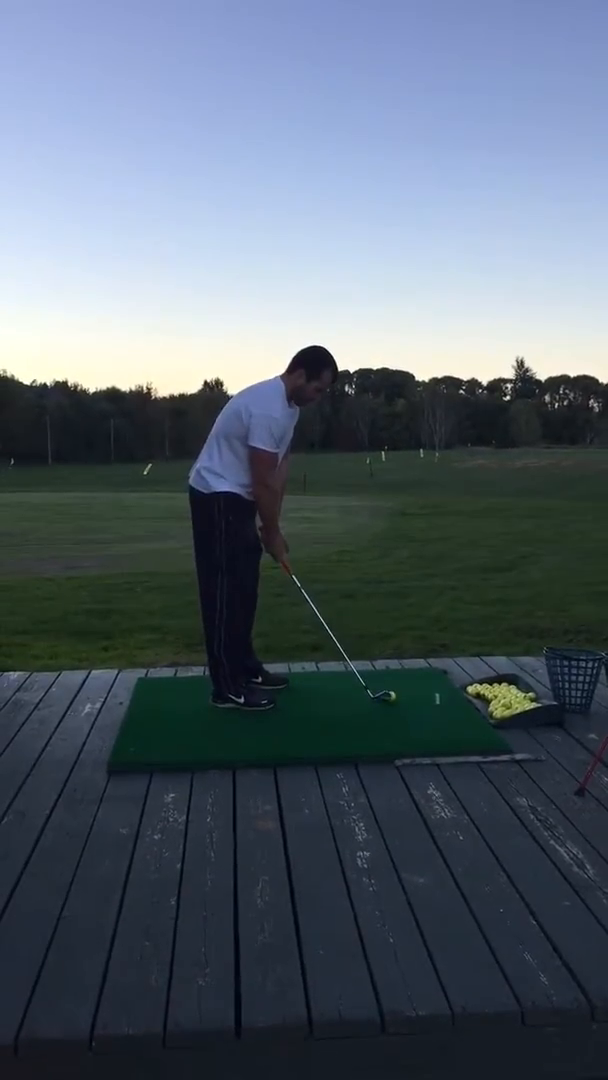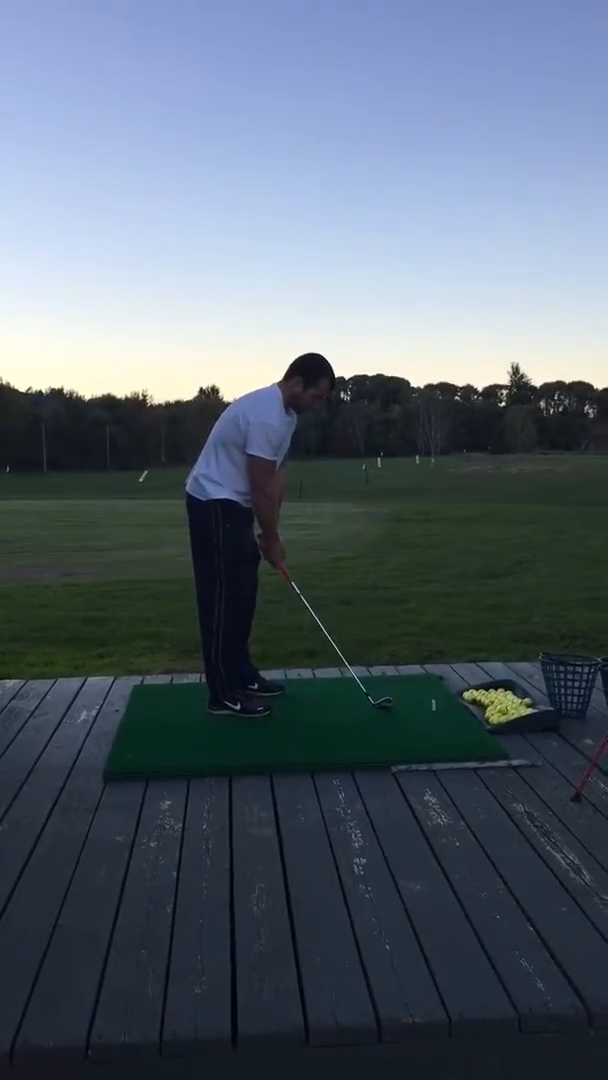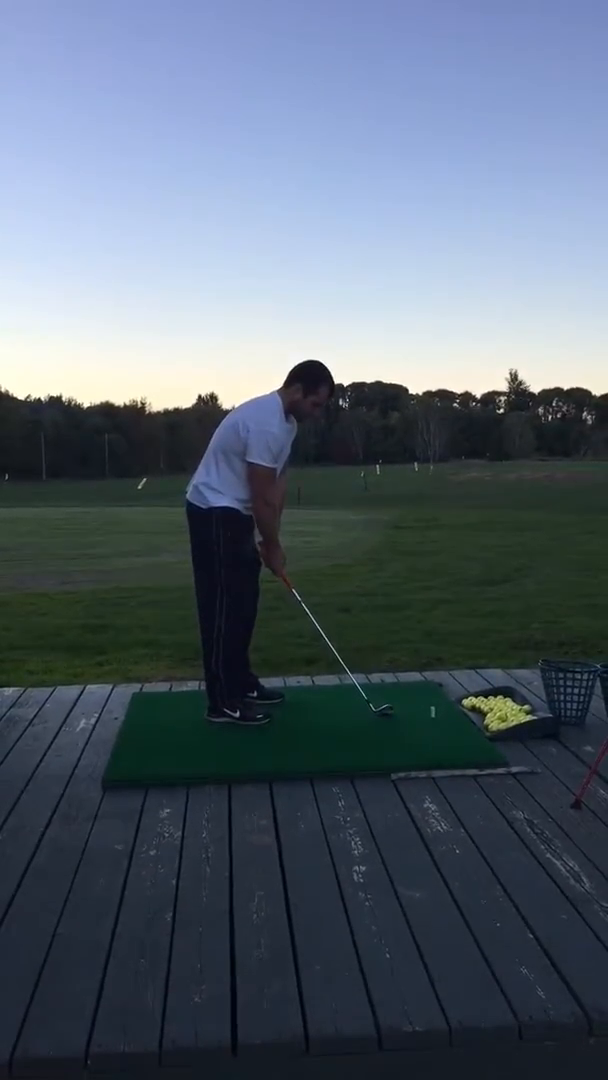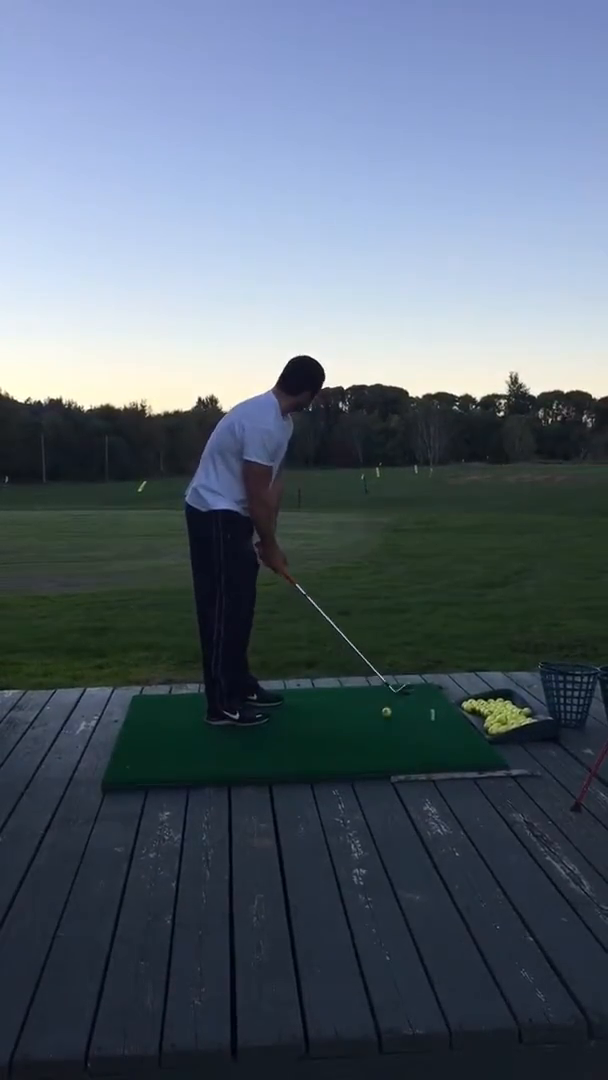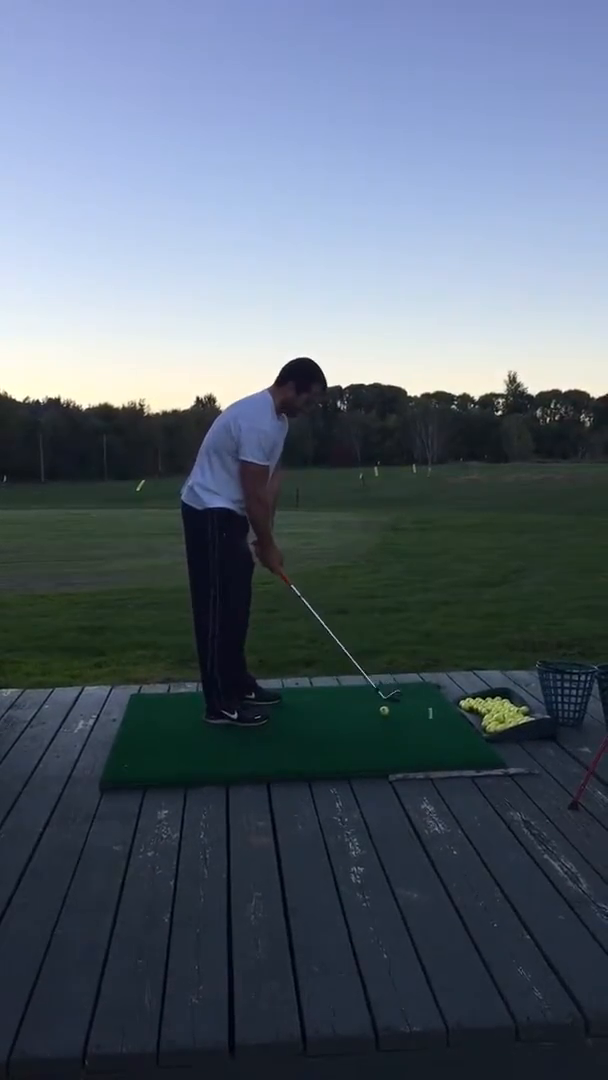
dt=0.5s
person 1, frame 1
left shoulder: (286, 405)
right shoulder: (268, 409)
left elbow: (278, 471)
right elbow: (263, 481)
left wrist: (272, 526)
right wrist: (273, 534)
left hip: (236, 497)
right hip: (217, 497)
left knee: (244, 587)
right knee: (225, 591)
left ankle: (246, 668)
right ankle: (227, 687)
person 1, frame 2
left shoulder: (284, 413)
right shoulder: (266, 416)
left elbow: (276, 478)
right elbow: (262, 488)
left wrist: (269, 533)
right wrist: (272, 540)
left hip: (232, 505)
right hip: (214, 505)
left knee: (242, 594)
right knee: (224, 598)
left ankle: (242, 676)
right ankle: (223, 694)
person 1, frame 3
left shoulder: (285, 421)
right shoulder: (266, 424)
left elbow: (276, 485)
right elbow: (262, 496)
left wrist: (271, 541)
right wrist: (273, 548)
left hip: (233, 513)
right hip: (215, 512)
left knee: (243, 601)
right knee: (225, 605)
left ankle: (241, 683)
right ankle: (223, 701)
person 1, frame 4
left shoulder: (279, 420)
right shoulder: (263, 423)
left elbow: (272, 485)
right elbow: (257, 495)
left wrist: (269, 538)
right wrist: (271, 546)
left hip: (230, 515)
right hip: (215, 515)
left knee: (240, 603)
right knee: (223, 607)
left ankle: (240, 686)
right ankle: (222, 704)
person 1, frame 5
left shoulder: (276, 419)
right shoulder: (256, 421)
left elbow: (270, 484)
right elbow: (255, 494)
left wrist: (267, 539)
right wrist: (267, 546)
left hip: (227, 514)
right hip: (210, 514)
left knee: (236, 603)
right knee: (219, 606)
left ankle: (238, 684)
right ankle: (220, 703)
